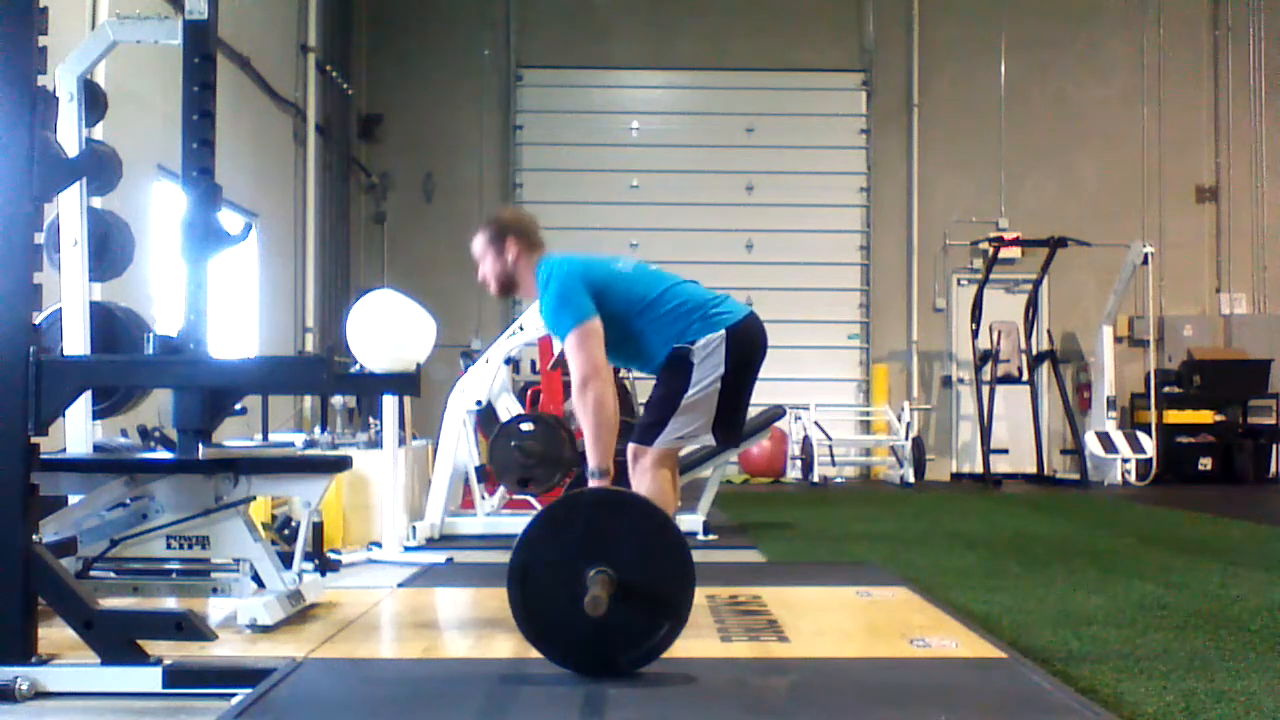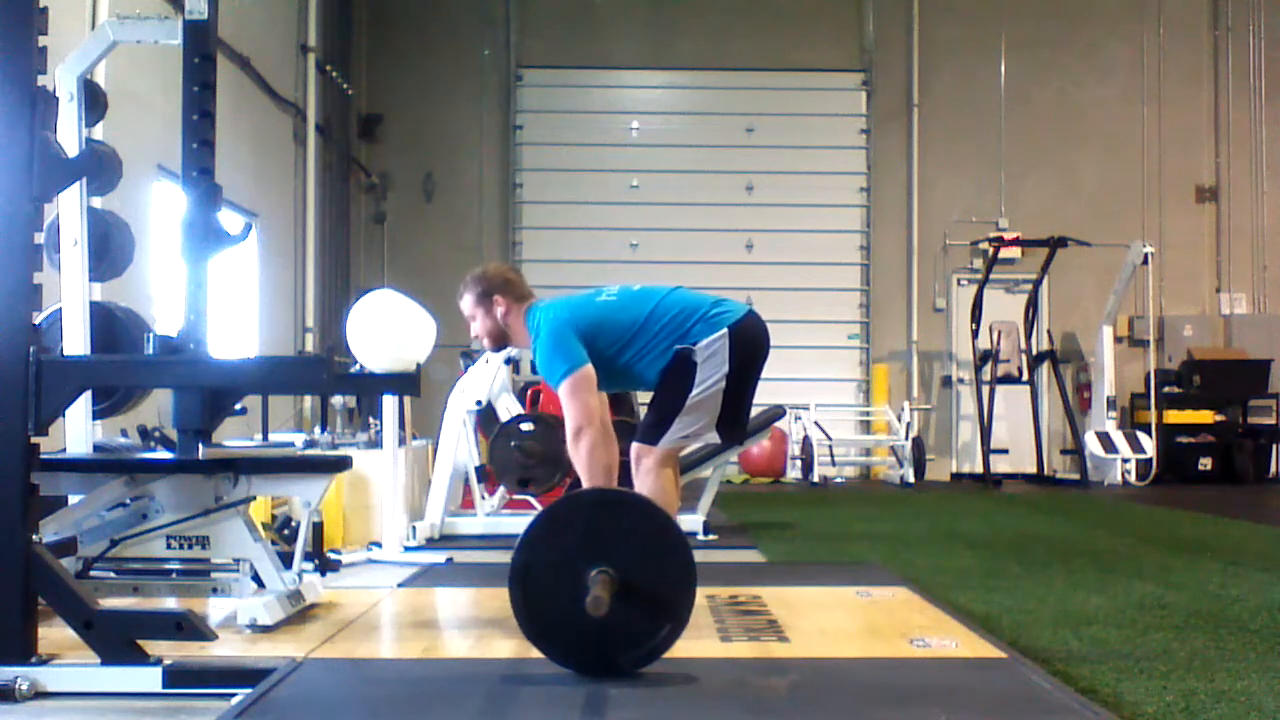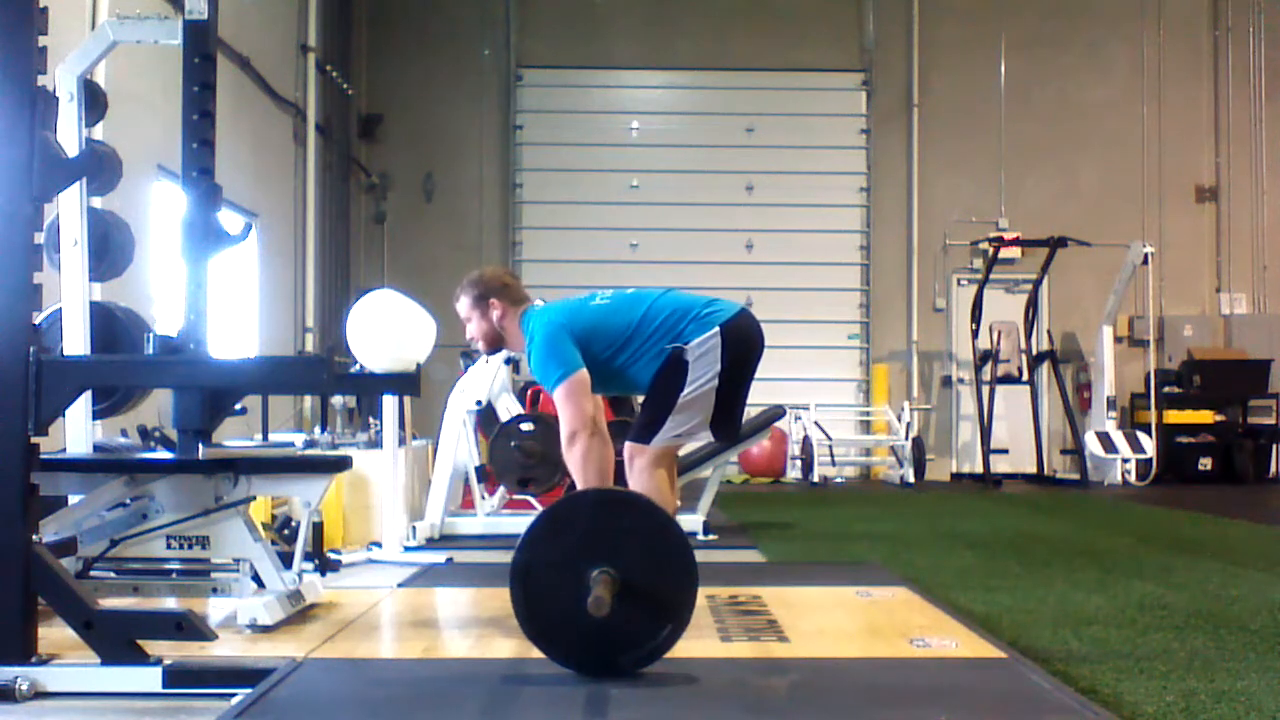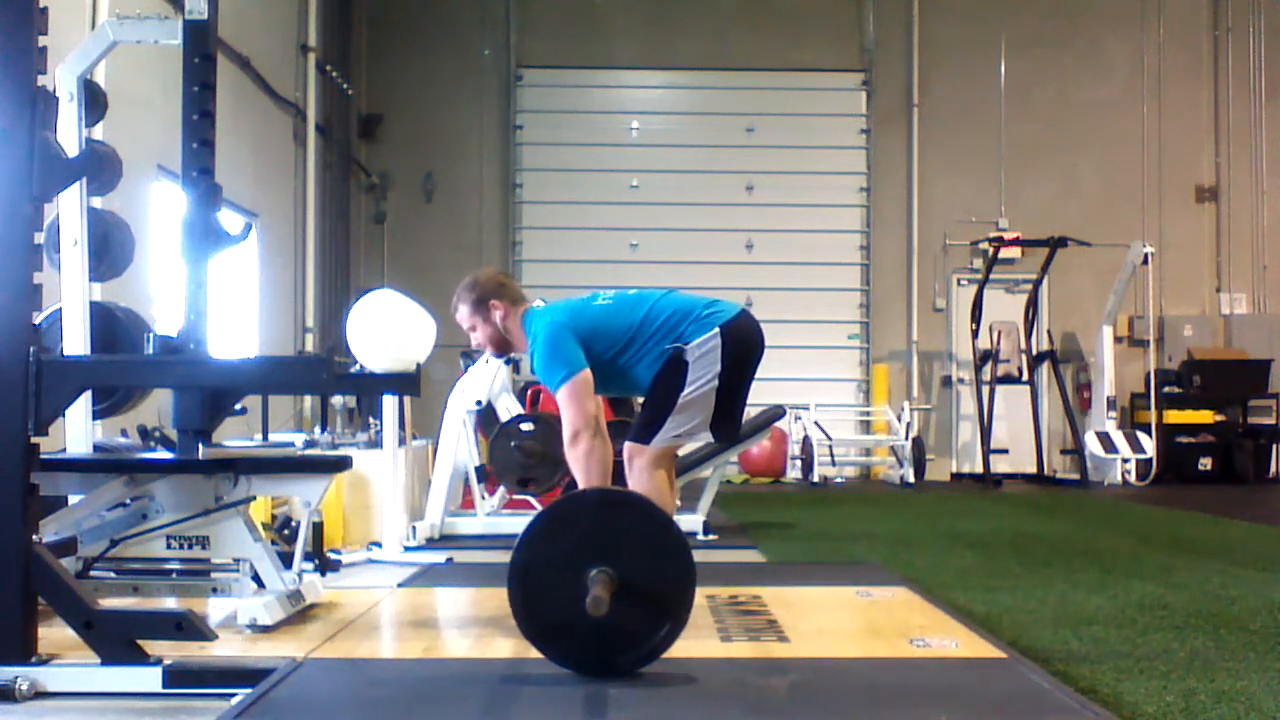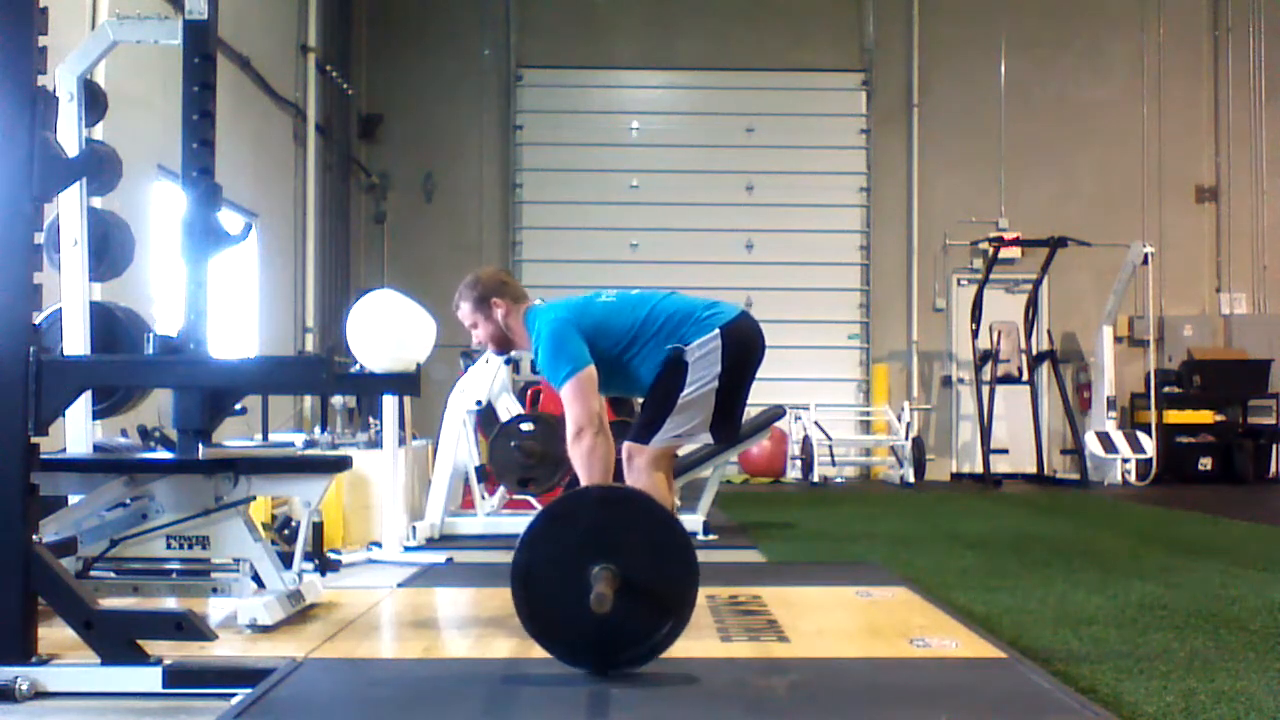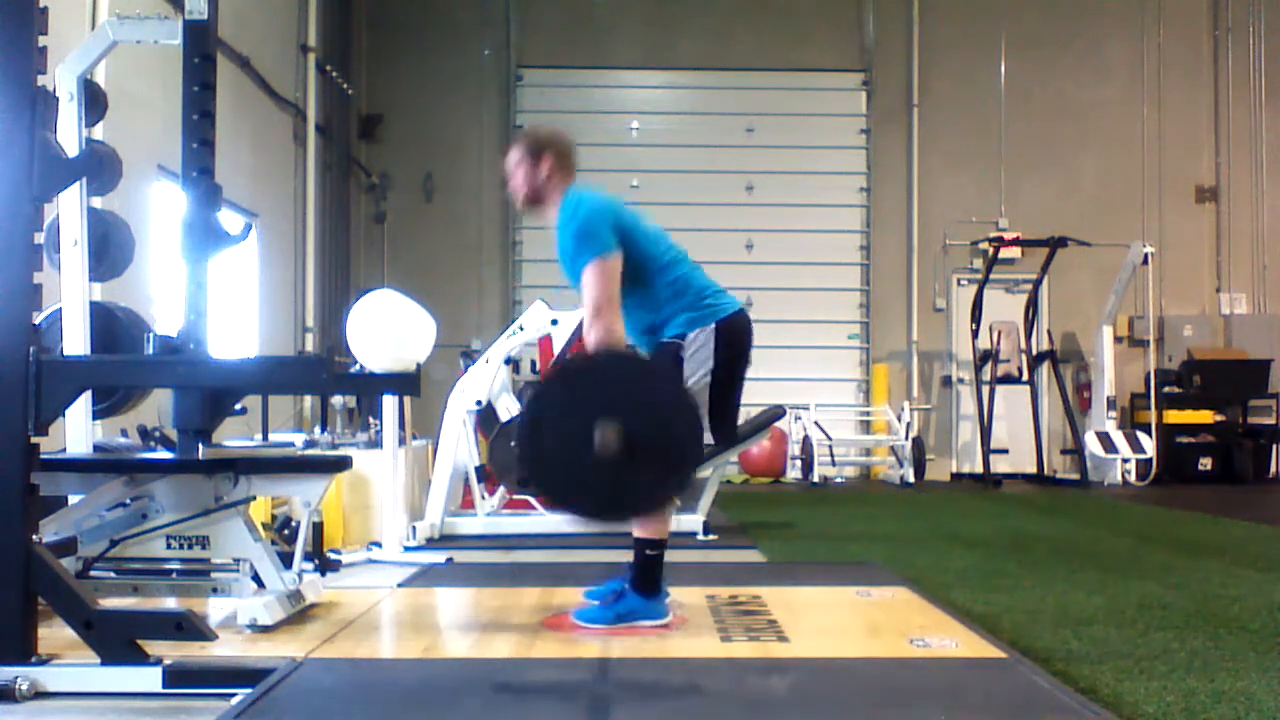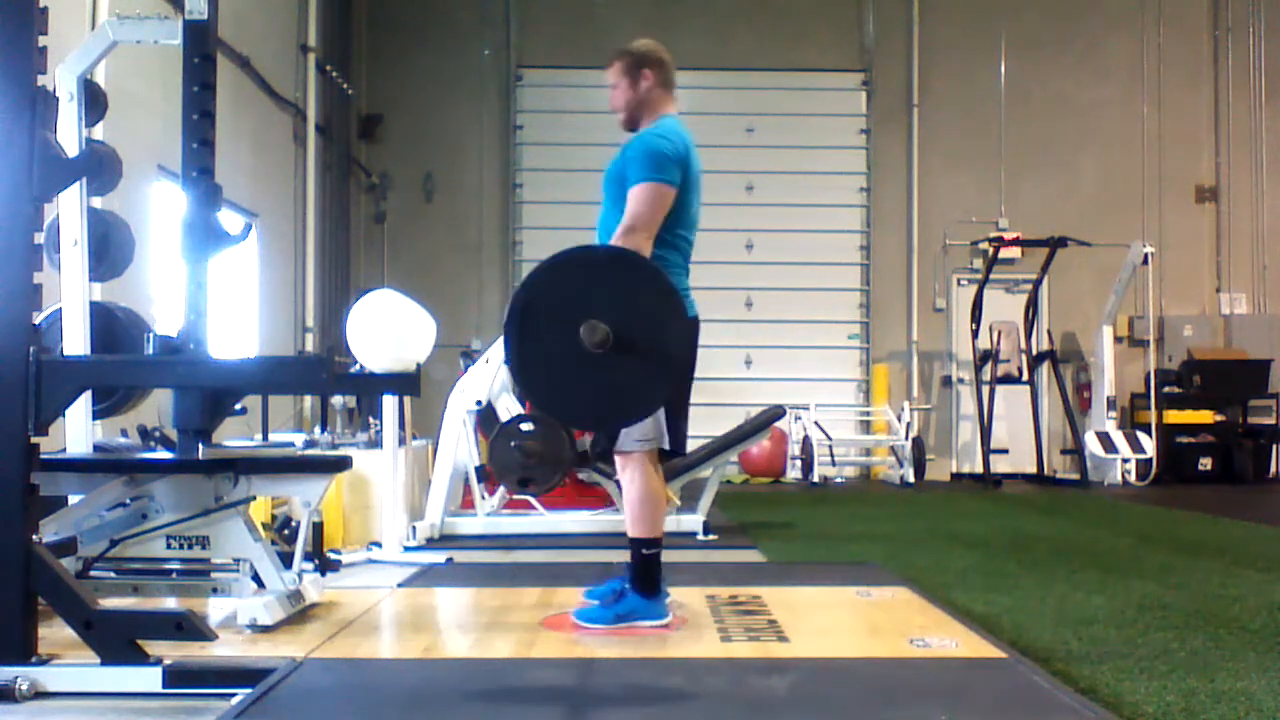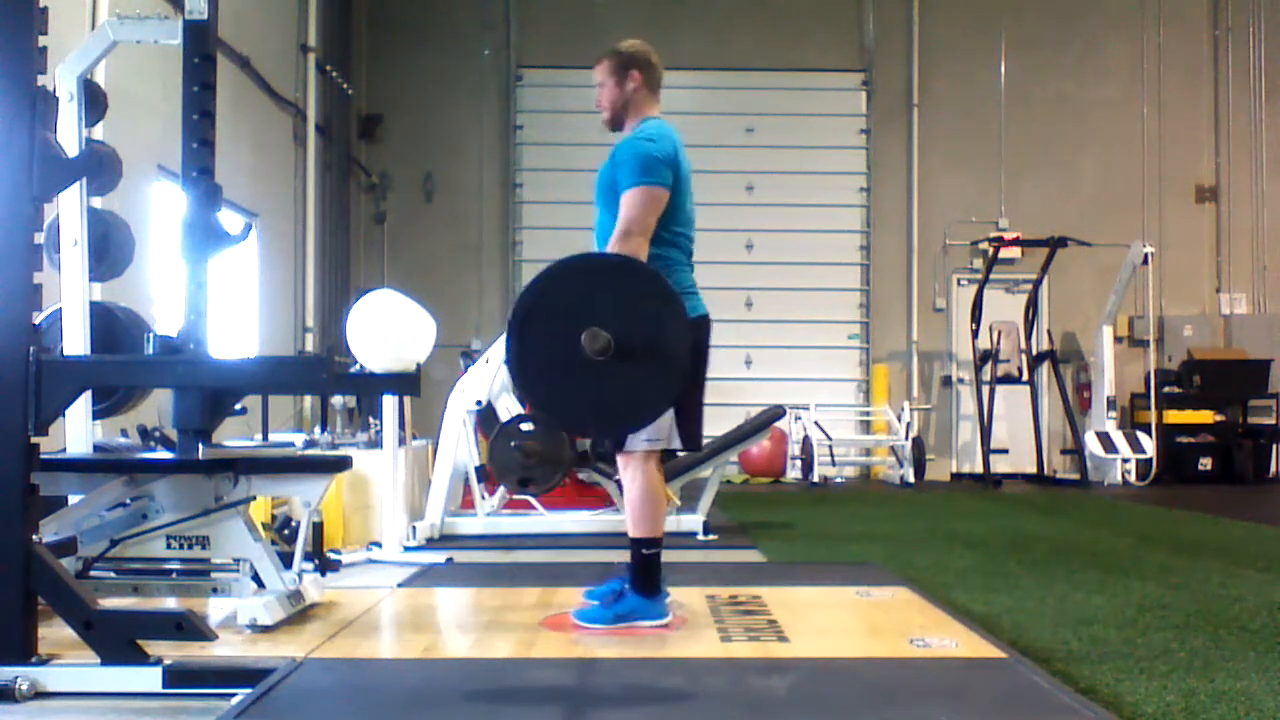
dt=0.4s
person 1, frame 1
left shoulder: (558, 282)
right shoulder: (566, 274)
left elbow: (590, 384)
right elbow: (598, 383)
left wrist: (598, 476)
right wrist: (602, 471)
left hip: (718, 338)
right hip: (730, 335)
left knee: (646, 455)
right knee: (653, 455)
person 1, frame 2
left shoulder: (551, 331)
right shoulder: (557, 319)
left elbow: (583, 433)
right elbow: (600, 430)
left hip: (719, 338)
right hip: (732, 332)
left knee: (650, 456)
right knee: (656, 455)
person 1, frame 3
left shoulder: (546, 334)
right shoulder: (554, 322)
left elbow: (577, 437)
right elbow: (594, 432)
left hip: (713, 337)
right hip: (727, 330)
left knee: (643, 455)
right knee: (654, 454)
person 1, frame 4
left shoulder: (548, 334)
right shoulder: (553, 322)
left elbow: (580, 435)
right elbow: (593, 433)
left hip: (715, 338)
right hip: (727, 332)
left knee: (642, 455)
right knee: (653, 454)
person 1, frame 5
left shoulder: (552, 330)
right shoulder: (556, 320)
left elbow: (583, 432)
right elbow: (596, 428)
left hip: (718, 341)
right hip: (727, 335)
left knee: (641, 455)
right knee: (651, 454)
person 1, frame 6
left shoulder: (582, 215)
right shoulder: (582, 212)
left elbow: (602, 313)
right elbow: (604, 312)
left hip: (702, 332)
right hip: (702, 329)
left ankle: (645, 595)
right ankle: (643, 580)
person 1, frame 7
left shoulder: (657, 143)
right shoulder: (665, 142)
left elbow: (635, 236)
left knee: (634, 455)
right knee: (636, 454)
left ankle: (646, 596)
right ankle: (642, 579)
person 1, frame 8
left shoulder: (644, 144)
right shoulder: (652, 144)
left elbow: (630, 239)
left knee: (638, 454)
right knee: (637, 453)
left ankle: (645, 595)
right ankle: (642, 579)
